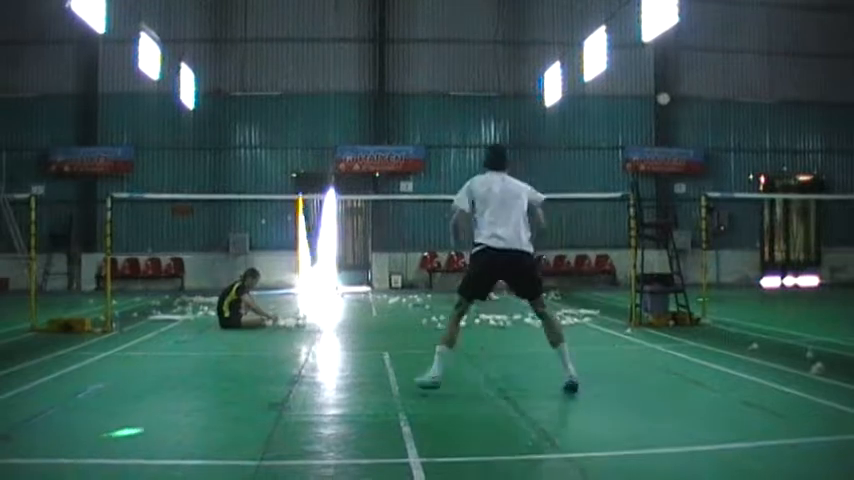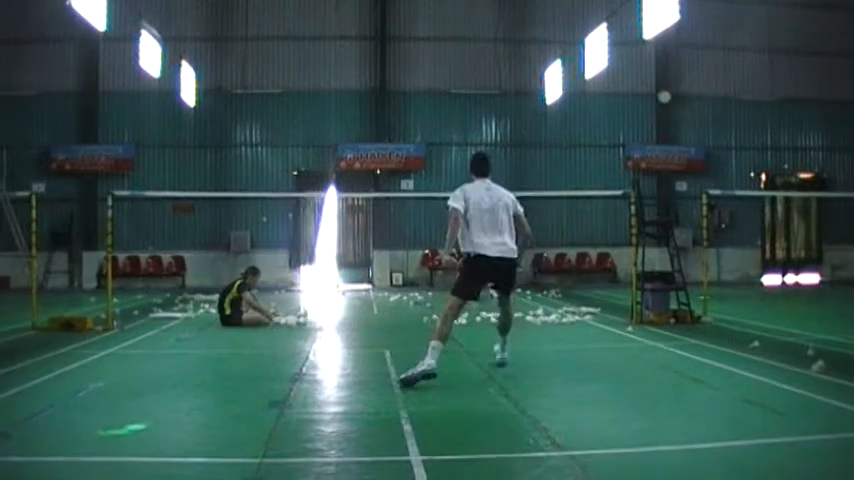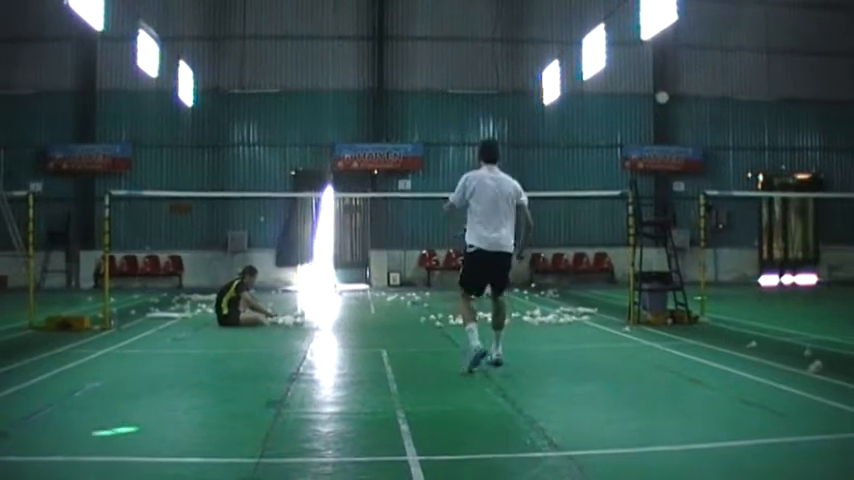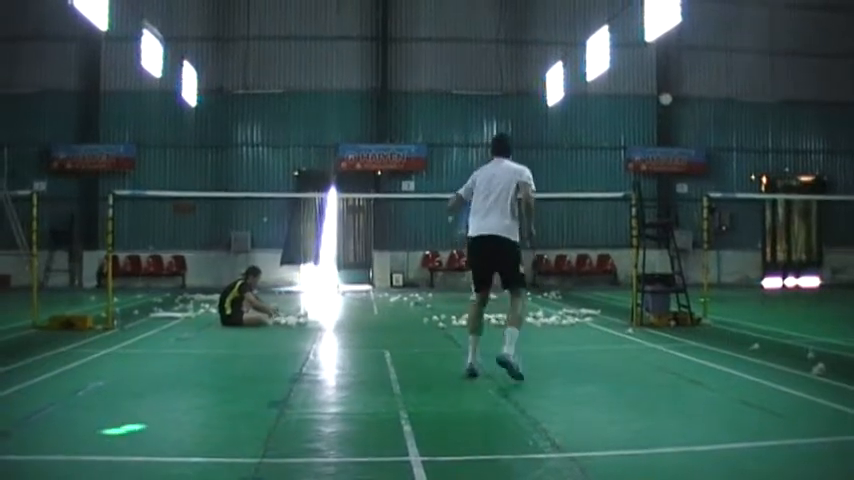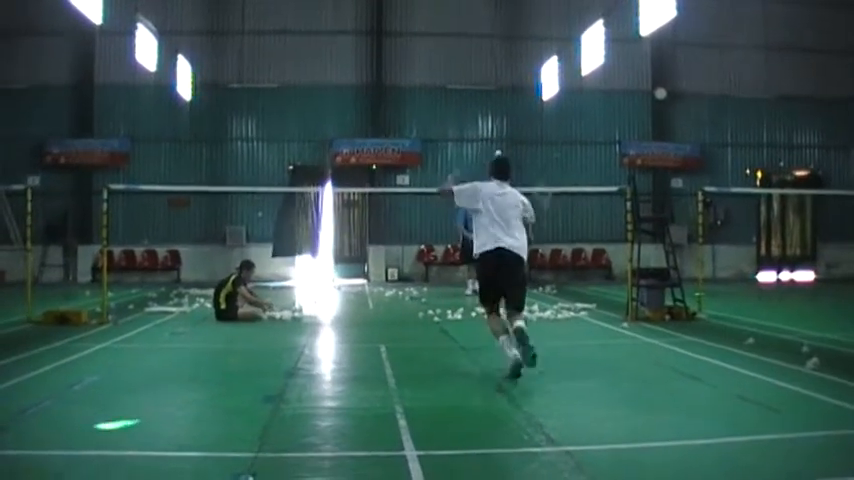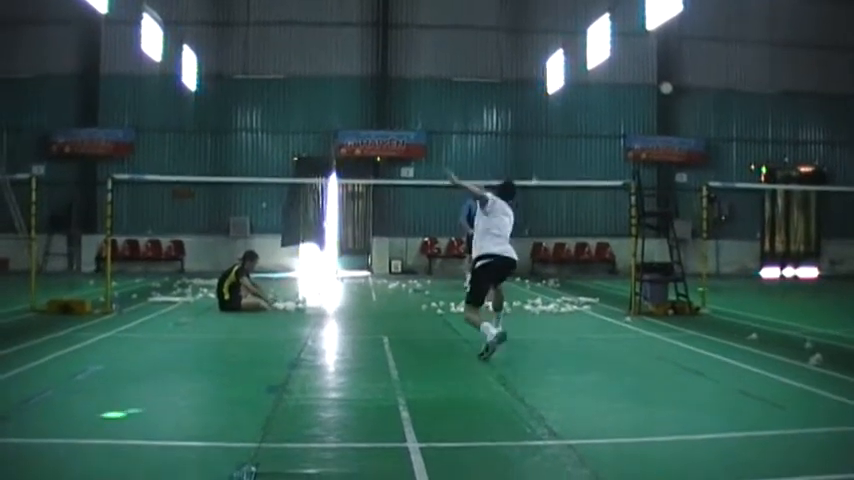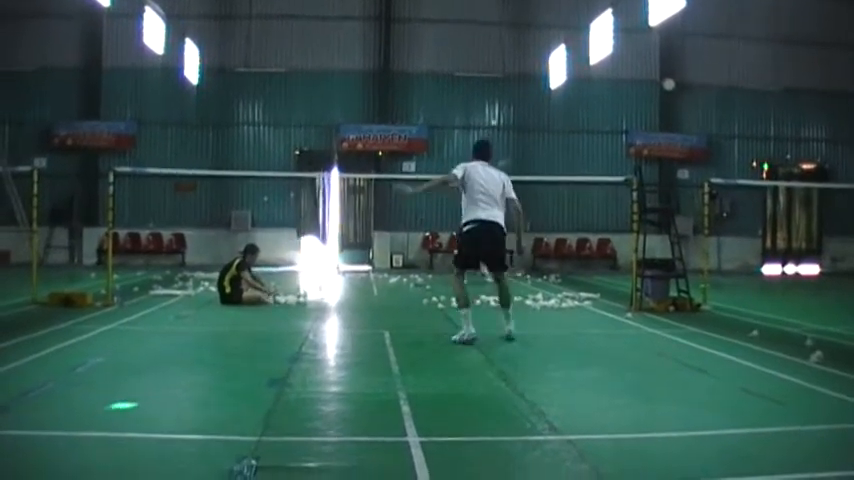
dt=0.4s
person 1, frame 1
left shoulder: (474, 185)
right shoulder: (521, 188)
left elbow: (458, 220)
right elbow: (541, 223)
left wrist: (457, 242)
left hip: (487, 251)
right hip: (520, 253)
left knee: (459, 310)
right knee: (541, 309)
left ankle: (436, 372)
right ankle: (569, 372)
person 1, frame 2
left shoulder: (463, 192)
right shoulder: (507, 195)
left elbow: (454, 218)
right elbow: (526, 231)
left wrist: (446, 250)
right wrist: (517, 250)
left hip: (477, 256)
right hip: (508, 257)
left knee: (451, 310)
right knee: (504, 299)
left ankle: (429, 363)
right ankle: (502, 352)
person 1, frame 3
left shoulder: (469, 178)
right shoulder: (512, 184)
left elbow: (449, 208)
right elbow: (528, 221)
left wrist: (463, 205)
right wrist: (522, 246)
left hip: (478, 248)
right hip: (504, 249)
left knee: (465, 298)
right knee: (497, 298)
left ankle: (475, 343)
right ankle: (497, 351)
person 1, frame 4
left shoulder: (479, 173)
right shoulder: (520, 171)
left elbow: (453, 205)
right elbow: (527, 198)
right wrist: (529, 226)
left hip: (477, 238)
right hip: (505, 238)
left knee: (480, 297)
right knee: (517, 294)
left ankle: (472, 360)
right ankle: (508, 352)
person 1, frame 5
left shoulder: (478, 188)
right shoulder: (520, 199)
left elbow: (444, 191)
right elbow: (528, 230)
left wrist: (451, 183)
left hip: (487, 253)
right hip: (515, 254)
left knee: (492, 312)
right knee: (514, 313)
left ankle: (512, 354)
right ankle: (519, 330)
person 1, frame 6
left shoulder: (491, 201)
right shoulder: (508, 212)
left elbow: (480, 194)
left wrist: (458, 182)
left hip: (488, 257)
right hip: (509, 258)
left knee: (470, 313)
right knee: (495, 285)
left ankle: (492, 333)
right ankle: (496, 329)
person 1, frame 7
left shoulder: (466, 168)
right shoulder: (502, 176)
left elbow: (446, 180)
right elbow: (517, 208)
left wrist: (416, 190)
right wrist: (519, 239)
left hip: (474, 227)
right hip: (496, 228)
left knee: (458, 276)
right knee: (500, 278)
left ankle: (468, 330)
right ankle: (509, 327)
